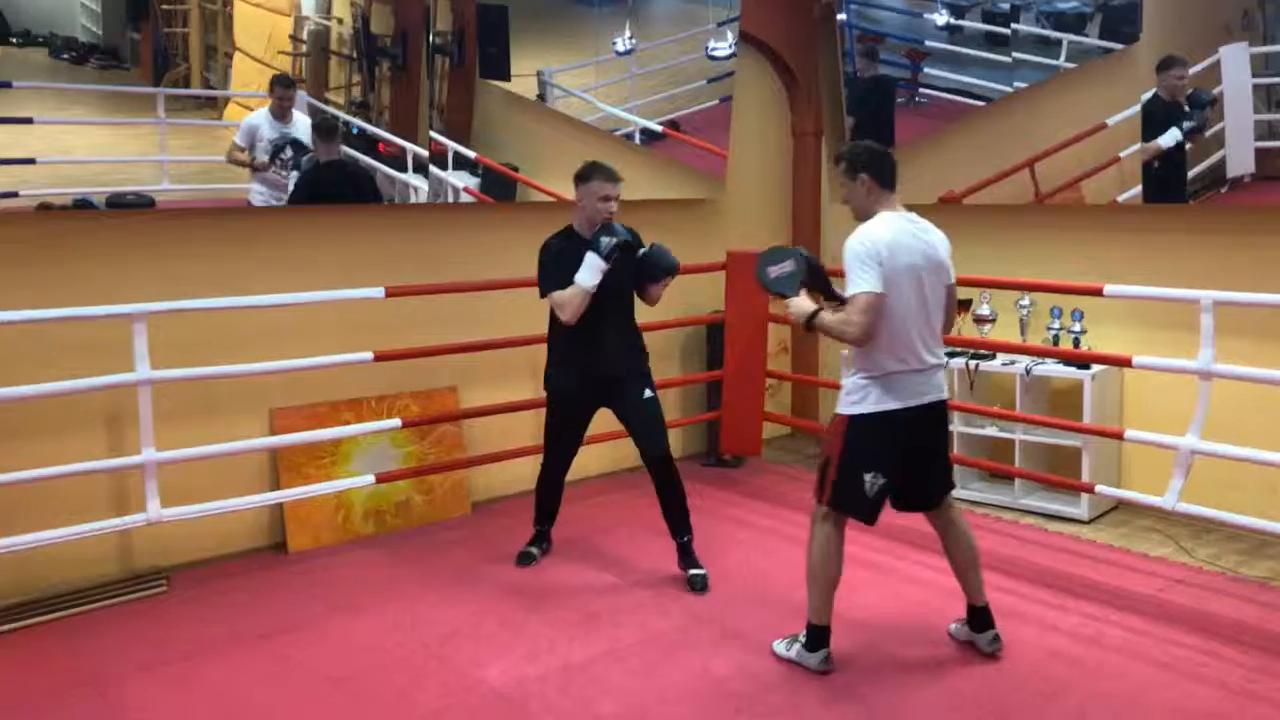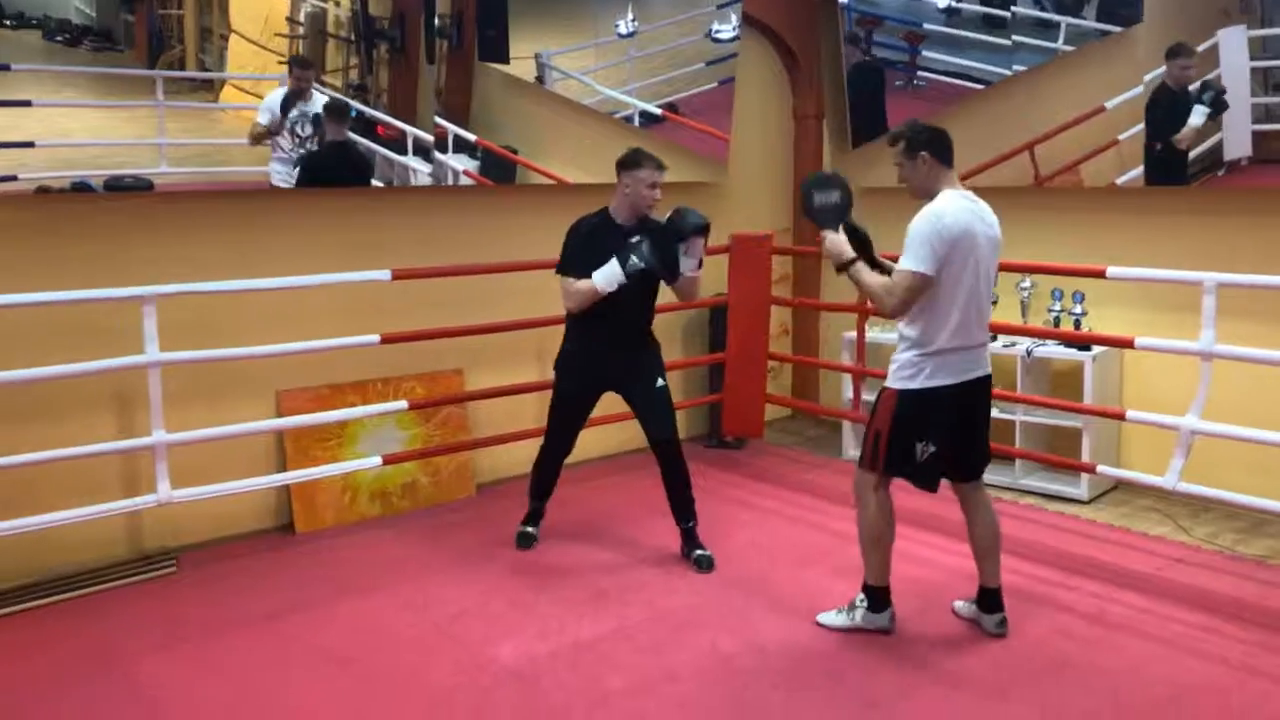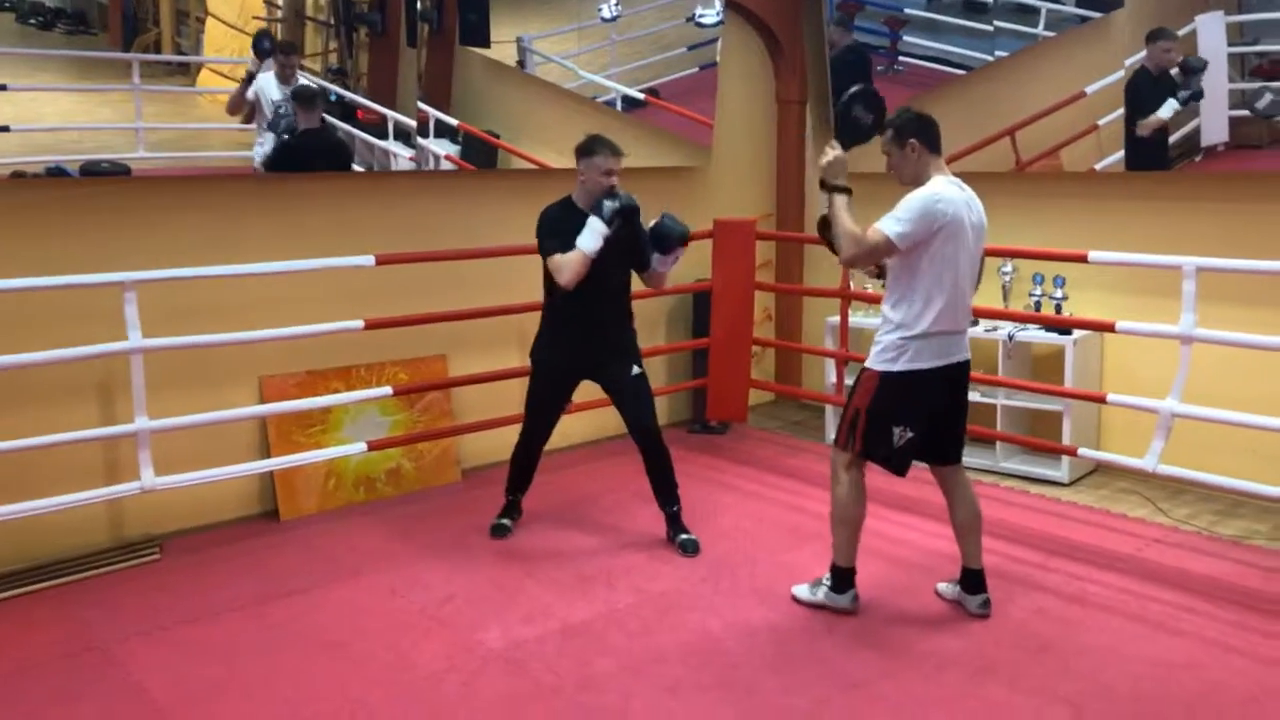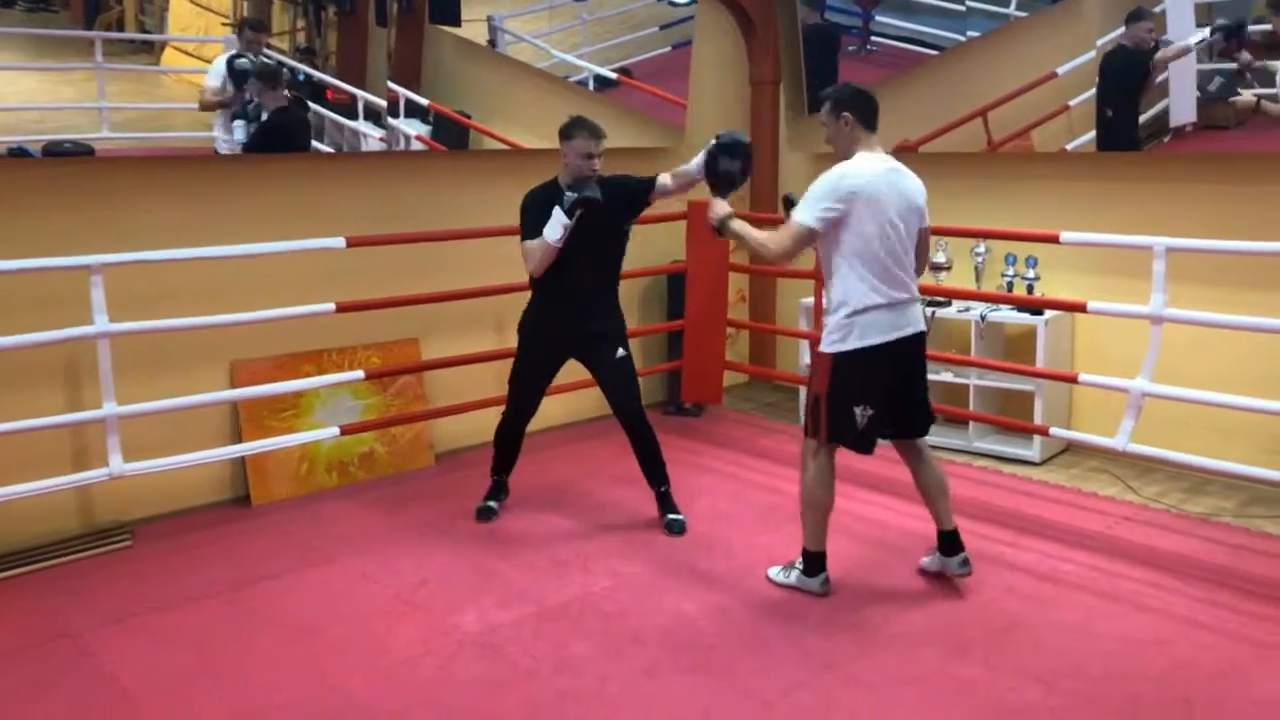
dt=0.3s
person 1, frame 1
left shoulder: (866, 240)
right shoulder: (934, 238)
left elbow: (858, 329)
left wrist: (812, 314)
left hip: (872, 405)
right hip: (928, 398)
left knee: (828, 515)
right knee: (941, 508)
left ankle: (815, 641)
right ankle: (981, 623)
person 1, frame 2
left shoulder: (935, 218)
right shoulder: (984, 215)
left elbow: (894, 303)
left wrist: (847, 260)
right wrist: (894, 275)
left hip: (922, 378)
right hip: (972, 373)
left knee: (871, 479)
right knee: (970, 486)
left ankle: (875, 604)
right ankle: (990, 604)
person 1, frame 3
left shoulder: (927, 201)
right shoulder: (969, 202)
left elbow: (854, 252)
left wrist: (836, 187)
right wrist: (893, 264)
left hip: (903, 361)
right hip: (950, 358)
left knee: (847, 460)
right knee: (949, 469)
left ankle: (840, 583)
right ankle: (973, 585)
person 1, frame 4
left shoulder: (842, 180)
right shoulder: (910, 182)
left elbow: (780, 248)
left wrist: (729, 219)
left hip: (856, 340)
right hip: (907, 333)
left knee: (816, 448)
right knee: (910, 442)
left ankle: (811, 568)
right ankle: (950, 549)
person 2, frame 1
left shoulder: (627, 239)
right shoulder: (556, 248)
left elbow: (648, 298)
right elbow: (567, 312)
left wrist: (660, 278)
right wrist: (597, 259)
left hip: (627, 369)
right hip: (572, 375)
left knee: (659, 457)
right knee: (556, 461)
left ankle: (687, 551)
right ankle: (541, 534)
person 2, frame 2
left shoulder: (661, 235)
right shoulder: (586, 231)
left elbow: (688, 295)
right elbow: (571, 300)
left wrist: (692, 252)
right wrist: (618, 269)
left hip: (639, 358)
right hip: (584, 359)
left knee: (667, 444)
right knee: (558, 441)
left ankle: (689, 534)
right ankle: (535, 511)
person 2, frame 3
left shoulder: (626, 220)
right shoulder: (554, 218)
left elbow: (654, 282)
right elbow: (566, 276)
left wrist: (668, 253)
right wrist: (599, 224)
left hip: (616, 346)
right hip: (560, 348)
left knee: (647, 431)
right knee: (534, 432)
left ankle: (674, 519)
right ankle: (512, 504)
person 2, frame 4
left shoulder: (616, 191)
right shoulder: (538, 200)
left elbow: (670, 183)
right elbow: (534, 265)
left wrist: (707, 160)
right wrist: (565, 213)
left hip: (601, 326)
right hip: (544, 327)
left knee: (631, 413)
right knee: (517, 411)
left ankle: (665, 498)
right ankle: (497, 486)
